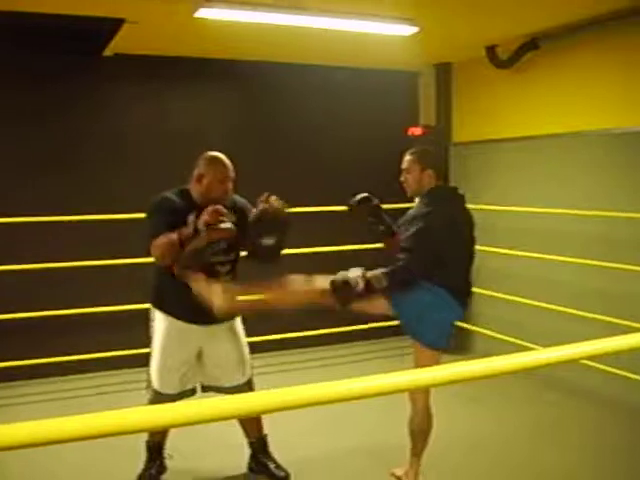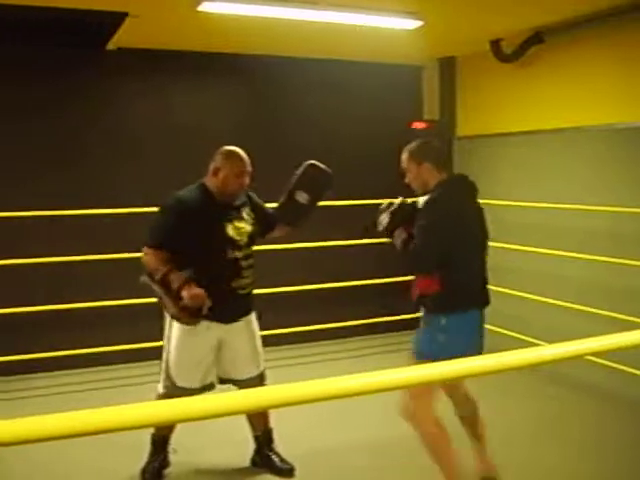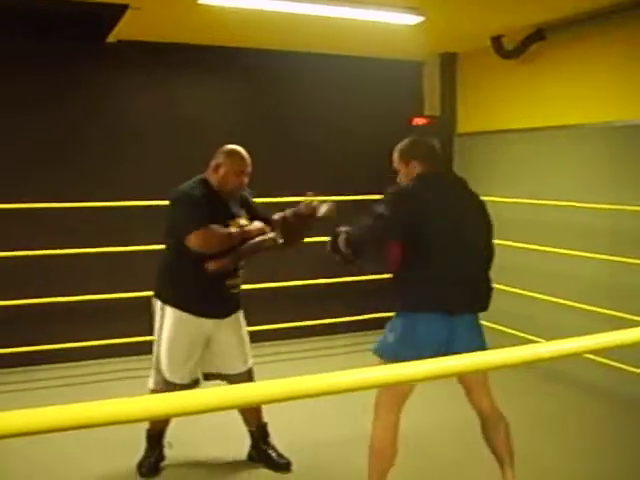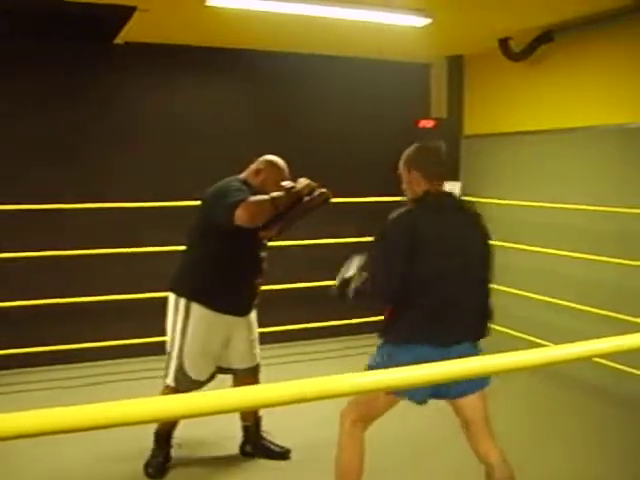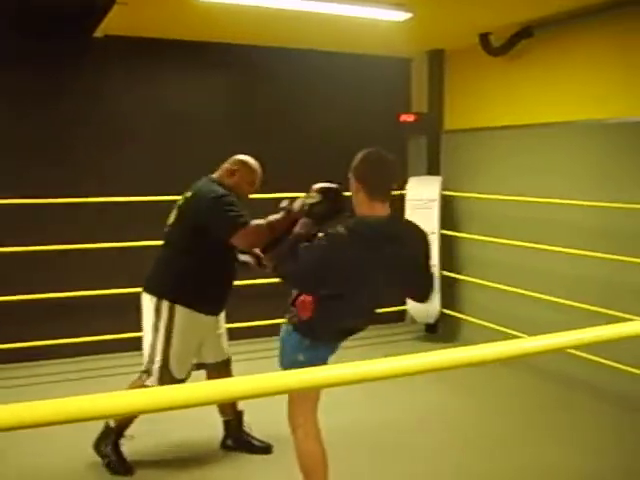
dt=0.5s
person 1, frame 1
left shoulder: (431, 208)
right shoulder: (453, 209)
left elbow: (413, 262)
left wrist: (367, 282)
right wrist: (378, 218)
left hip: (417, 296)
right hip: (446, 306)
left knee: (333, 288)
right knee: (419, 394)
person 1, frame 2
left shoulder: (439, 203)
right shoulder: (461, 199)
left elbow: (420, 258)
left wrist: (397, 228)
right wrist: (408, 224)
left hip: (448, 315)
right hip: (465, 309)
left knee: (418, 409)
right knee: (454, 386)
person 1, frame 3
left shoulder: (412, 196)
right shoulder: (472, 202)
left elbow: (368, 236)
left wrist: (342, 242)
left hip: (420, 317)
right hip: (464, 315)
left knee: (386, 410)
right knee: (484, 404)
person 1, frame 4
left shoulder: (404, 223)
right shoulder: (472, 222)
left elbow: (383, 288)
left wrist: (354, 281)
left hip: (409, 345)
right hip: (461, 346)
left knee: (351, 422)
right knee: (485, 444)
person 1, frame 5
left shoulder: (341, 245)
right shoulder: (411, 238)
left elbow: (288, 267)
right elbow: (420, 291)
left wrist: (303, 226)
left hip: (315, 332)
right hip: (344, 321)
left knee: (302, 420)
person 2, frame 1
left shoulder: (238, 208)
right shoulder: (167, 205)
left elbow: (264, 254)
right elbow: (161, 253)
left wrist: (269, 222)
right wrist: (197, 227)
left hip: (222, 317)
right hip: (175, 317)
left knee: (242, 386)
right knee: (164, 391)
person 2, frame 2
left shoulder: (246, 201)
right shoulder: (184, 205)
left elbow: (276, 228)
right elbow: (151, 255)
right wrist: (181, 286)
left hip: (239, 312)
right hip: (194, 316)
left knee: (253, 380)
right knee: (177, 387)
left ankle: (264, 449)
right ankle: (158, 453)
person 2, frame 3
left shoulder: (239, 200)
right shoulder: (189, 197)
left elbow: (272, 228)
right elbow: (201, 240)
right wrist: (246, 233)
left hip: (226, 308)
right hip: (182, 307)
left knee: (242, 376)
right knee: (169, 380)
left ankle: (260, 443)
right ankle: (154, 446)
person 2, frame 4
left shoulder: (251, 198)
right shoulder: (230, 191)
right elbow: (249, 216)
right wrist: (291, 195)
left hip: (238, 304)
right hip: (199, 301)
left knee: (247, 369)
right knee: (183, 377)
left ankle: (252, 438)
right ankle: (161, 445)
person 2, frame 5
left shoulder: (208, 195)
right shoulder: (214, 198)
right elbow: (246, 237)
left wrist: (263, 233)
right wrist: (287, 217)
left hip: (203, 301)
right hip: (173, 301)
left knee: (220, 366)
right knee: (159, 376)
left ankle: (234, 432)
right ankle: (110, 438)
